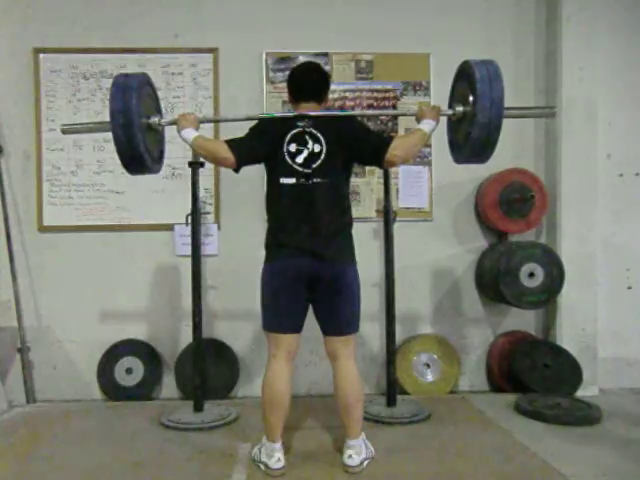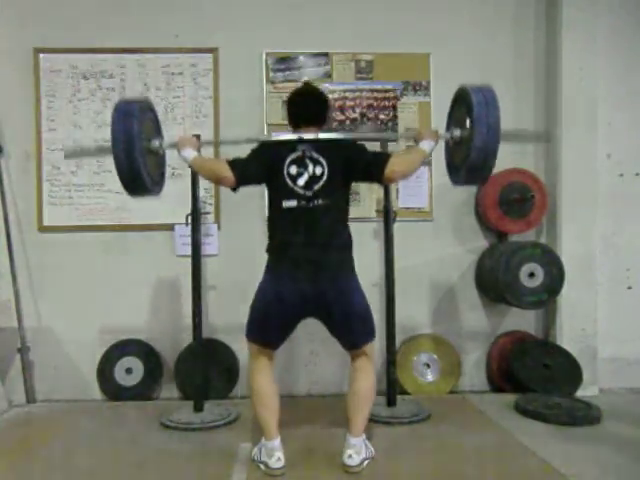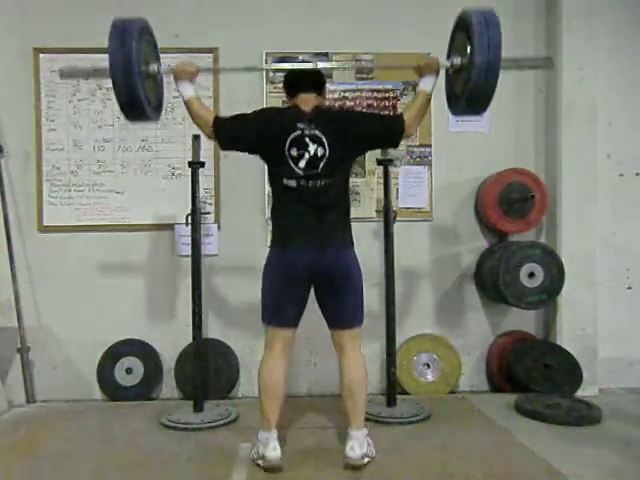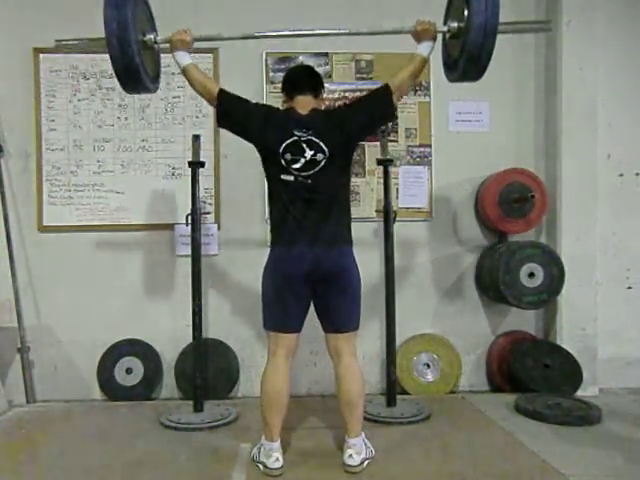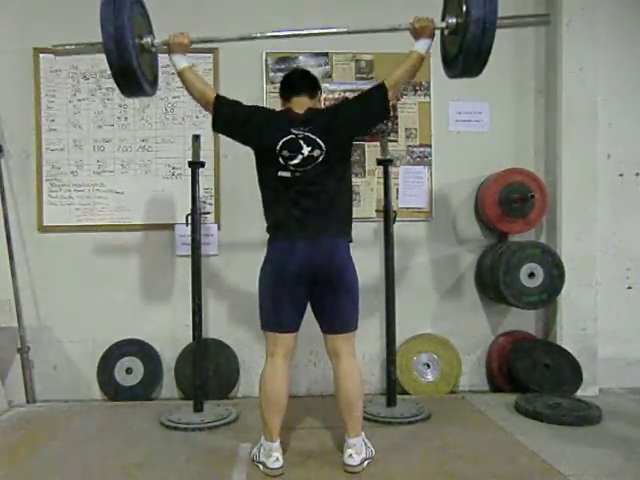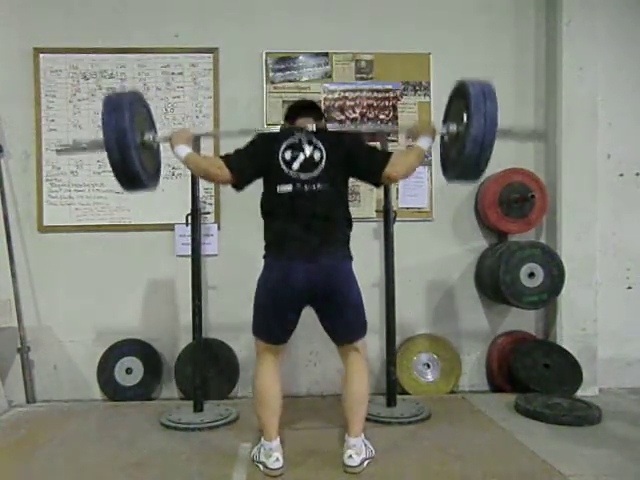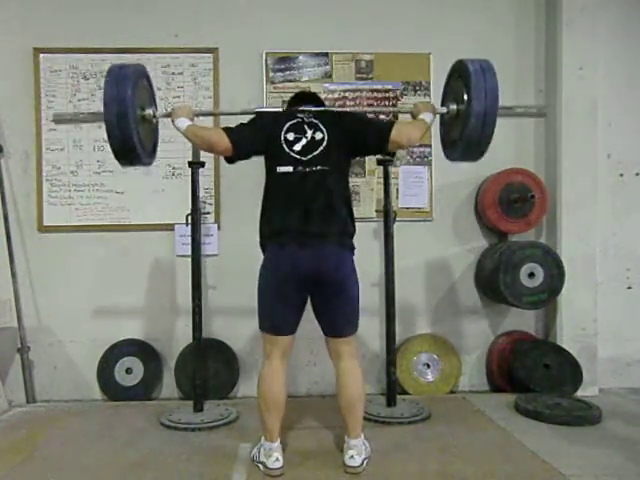
dt=0.5s
person 1, frame 1
left shoulder: (270, 130)
right shoulder: (345, 128)
left elbow: (226, 155)
right elbow: (395, 154)
left wrist: (189, 131)
right wrist: (427, 124)
left hip: (284, 260)
right hip: (336, 259)
left knee: (280, 357)
right knee: (343, 356)
person 1, frame 2
left shoulder: (271, 153)
right shoulder: (344, 151)
left elbow: (227, 176)
right elbow: (393, 172)
left wrist: (190, 154)
right wrist: (425, 146)
left hip: (282, 281)
right hip: (336, 280)
left knee: (260, 356)
right knee: (364, 356)
left ankle: (271, 450)
right ankle: (356, 447)
person 1, frame 3
left shoulder: (271, 122)
right shoulder: (346, 122)
left elbow: (212, 126)
right elbow: (407, 125)
left wrist: (187, 86)
right wrist: (426, 81)
left hip: (288, 254)
right hip: (337, 253)
left knee: (276, 348)
right knee: (349, 347)
left ankle: (269, 443)
right ankle: (357, 441)
person 1, frame 4
left shoulder: (266, 125)
right shoulder: (343, 123)
left elbow: (212, 92)
right elbow: (397, 87)
left wrist: (182, 55)
right wrist: (425, 46)
left hip: (287, 257)
right hip: (336, 256)
left knee: (279, 355)
right knee: (345, 354)
person 1, frame 5
left shoulder: (263, 125)
right shoulder: (340, 120)
left elbow: (207, 96)
right elbow: (392, 84)
left wrist: (179, 58)
right wrist: (423, 43)
left hip: (283, 255)
right hip: (333, 253)
left knee: (278, 356)
right knee: (343, 355)
person 1, frame 6
left shoulder: (268, 143)
right shoulder: (342, 142)
left elbow: (221, 172)
right elbow: (395, 171)
left wrist: (183, 149)
right wrist: (423, 142)
left hip: (281, 269)
right hip: (334, 268)
left knee: (267, 357)
right knee: (354, 355)
right ankle: (355, 447)
person 1, frame 7
left shoulder: (269, 123)
right shoulder: (344, 123)
left elbow: (220, 143)
right elbow: (404, 137)
left wrist: (183, 121)
right wrist: (425, 117)
left hip: (281, 256)
right hip: (334, 255)
left knee: (275, 355)
right knee: (345, 354)
right ankle: (355, 447)
